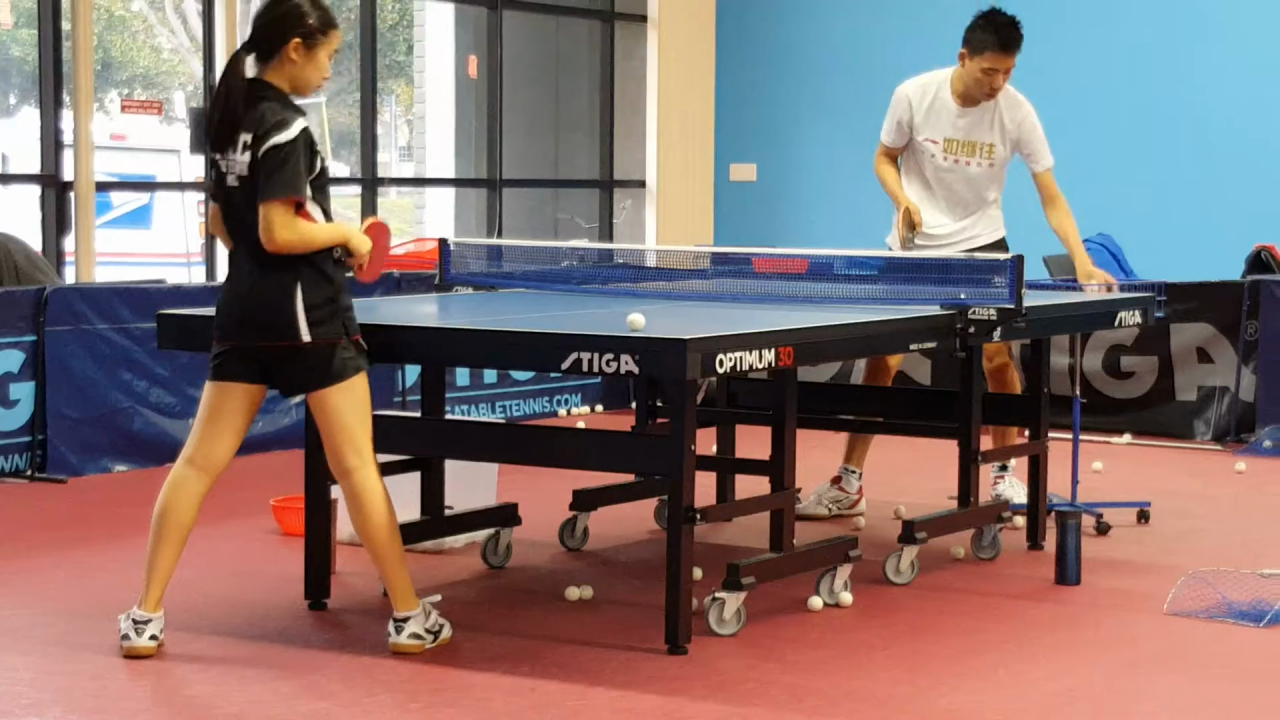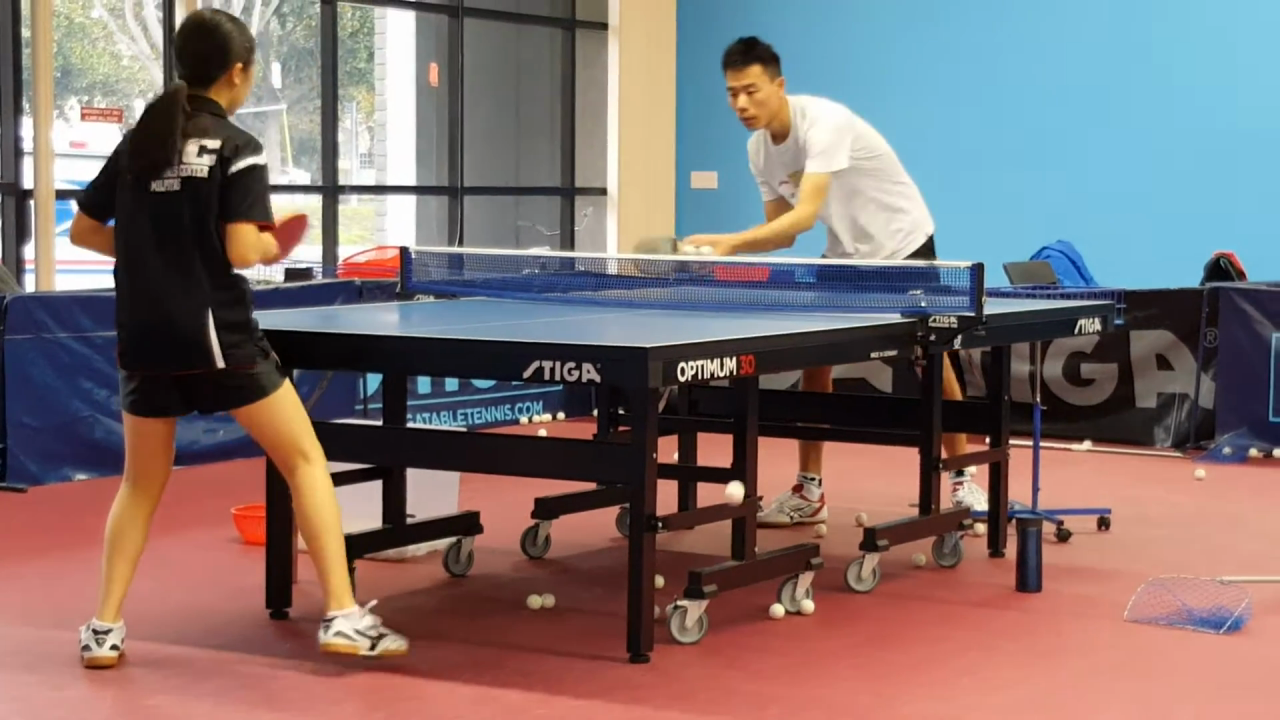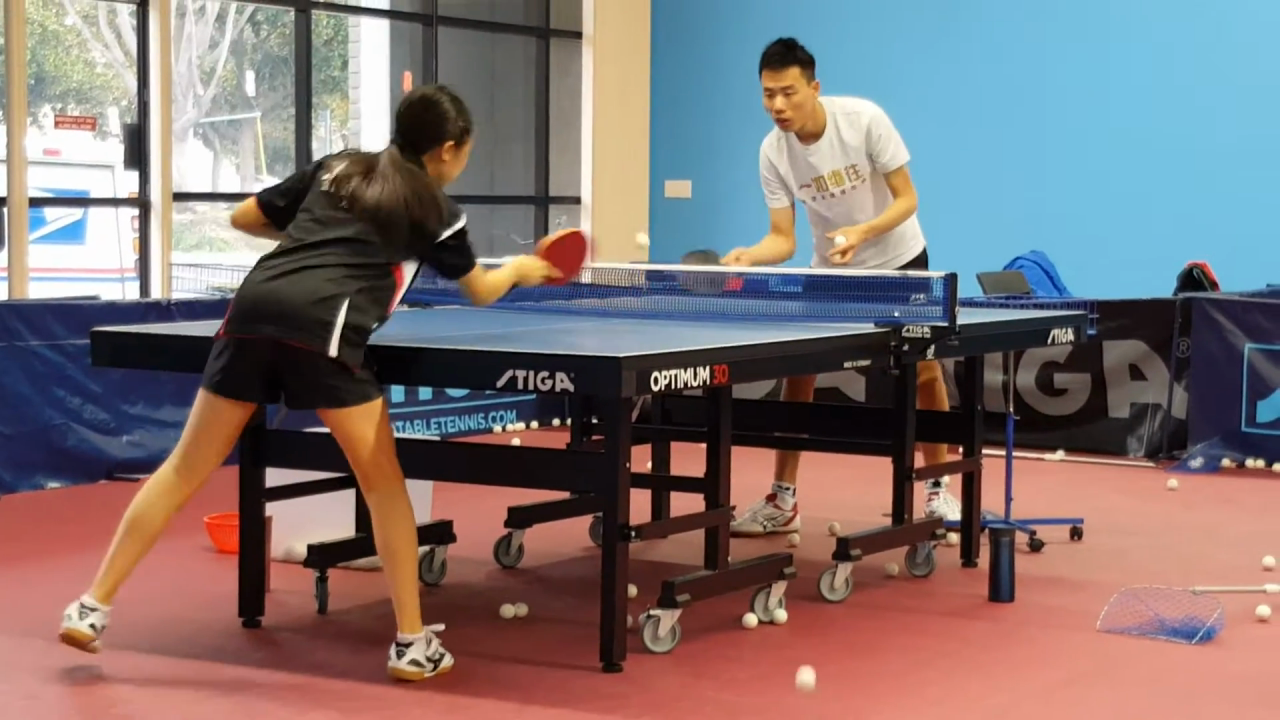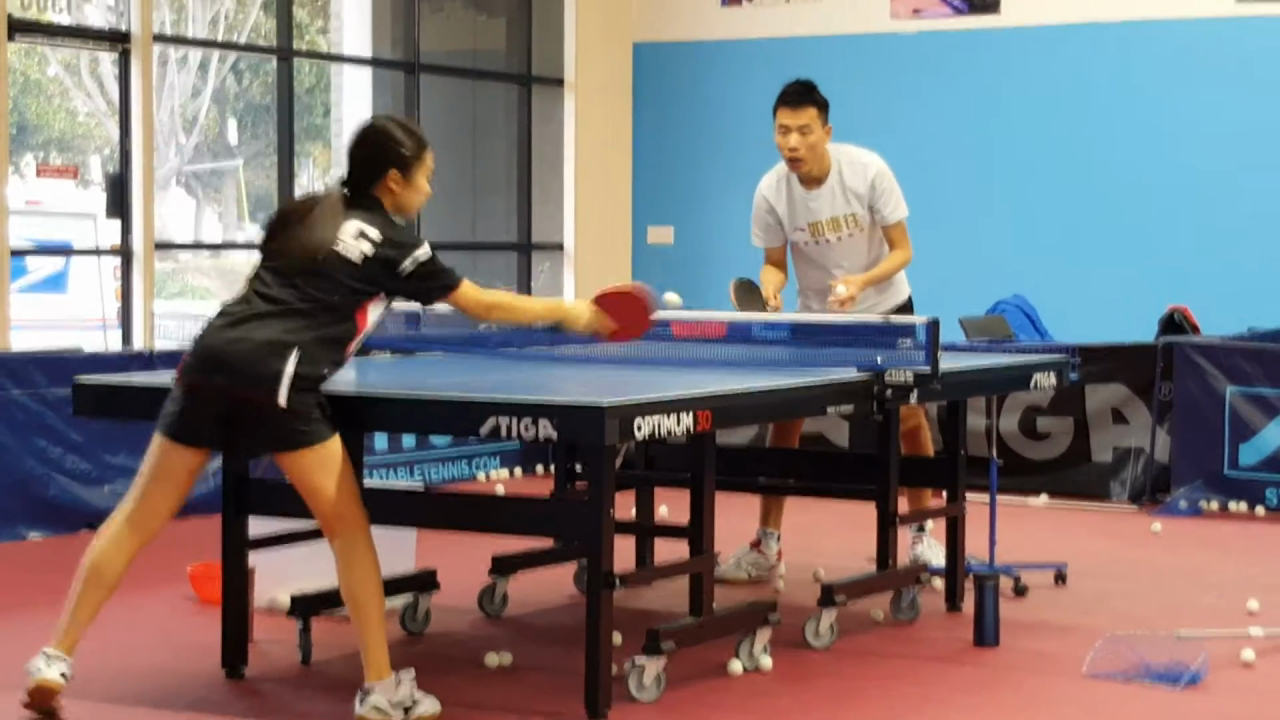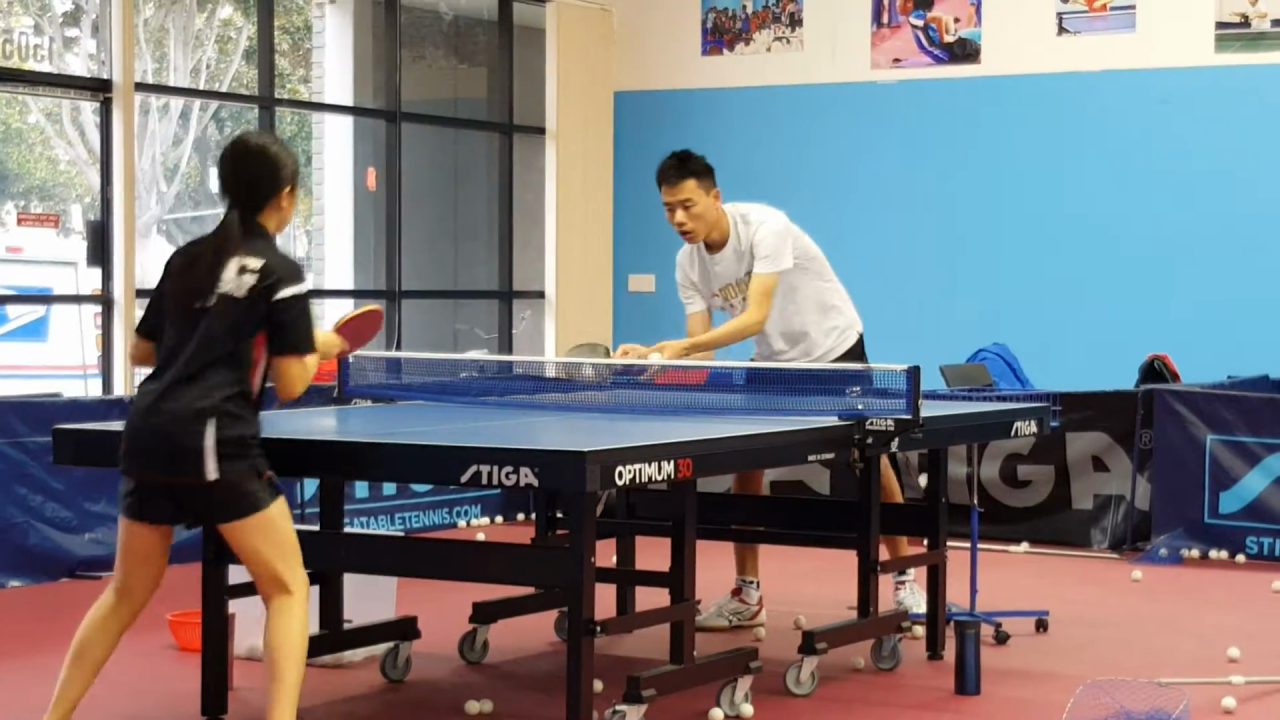
dt=1s
person 1, frame 1
left shoulder: (230, 118)
right shoulder: (285, 125)
right elbow: (280, 235)
right wrist: (348, 235)
left hip: (242, 312)
right hip: (307, 314)
left knee: (199, 462)
right knee: (355, 465)
left ankle: (144, 616)
right ankle: (409, 616)
person 1, frame 2
left shoulder: (138, 137)
right shoulder: (237, 148)
left elbow: (84, 230)
right elbow: (245, 253)
right wrist: (276, 237)
left hip: (144, 333)
right hip: (216, 330)
left knee: (141, 482)
right knee: (305, 461)
left ankle: (104, 628)
right ankle: (343, 614)
person 1, frame 3
left shoulder: (334, 167)
right shoulder: (436, 209)
left elbow: (245, 217)
right elbow: (475, 284)
right wrist: (519, 269)
left hip: (256, 311)
right hip: (325, 329)
left knee: (185, 466)
right knee: (384, 484)
left ankle: (94, 607)
right ankle: (412, 642)
person 1, frame 4
left shoulder: (300, 216)
right shoulder: (393, 244)
right elbow: (481, 303)
right wrist: (560, 311)
left hip: (213, 360)
right hip: (278, 380)
left knee: (139, 514)
right knee: (348, 528)
left ankle: (55, 657)
person 1, frame 5
left shoulder: (185, 259)
right shoulder: (278, 270)
left elbow: (142, 352)
right elbow: (290, 384)
right wrist: (319, 349)
left hip: (148, 437)
right hip: (215, 445)
left knee: (129, 590)
right knee: (289, 587)
person 2, frame 1
left shoulder: (1018, 113)
right shoulder: (912, 95)
left elbow: (1051, 198)
right elbow: (884, 158)
left wrist: (1083, 261)
right wrist: (902, 200)
left hip: (981, 244)
right hip: (914, 247)
left knee: (998, 355)
right knee: (881, 359)
left ankle: (1004, 472)
right ankle: (849, 482)
person 2, frame 2
left shoulder: (824, 122)
right shoulder: (758, 149)
left elbow: (804, 216)
right elbow: (782, 233)
left wrist: (731, 243)
right wrist: (721, 243)
left hip: (903, 244)
right hip: (846, 254)
right knee: (814, 361)
left ankle: (962, 477)
right ankle: (809, 490)
person 2, frame 3
left shoulder: (865, 118)
right shoulder: (773, 153)
left elbow: (906, 200)
right elbow: (783, 240)
left wrist: (860, 233)
right wrist: (747, 255)
left hip: (898, 260)
right hip: (830, 270)
left knee: (926, 372)
right knee: (798, 372)
left ankle: (938, 488)
right ankle: (783, 500)
person 2, frame 4
left shoulder: (869, 170)
right shoulder: (770, 193)
left elbow: (902, 250)
right elbow: (774, 263)
left wrist: (860, 282)
right wrist: (770, 290)
left hip: (884, 307)
right hip: (816, 315)
left knee: (910, 416)
right knee: (784, 418)
left ankle: (921, 533)
right ankle: (767, 546)
person 2, frame 5
left shoulder: (764, 225)
right shoulder: (689, 261)
left elbow: (757, 319)
right elbow: (697, 345)
left wrist: (682, 347)
right wrist: (649, 353)
left hip: (836, 349)
right hip: (775, 364)
right knee: (747, 466)
left ankle: (903, 579)
right ankle: (747, 594)
